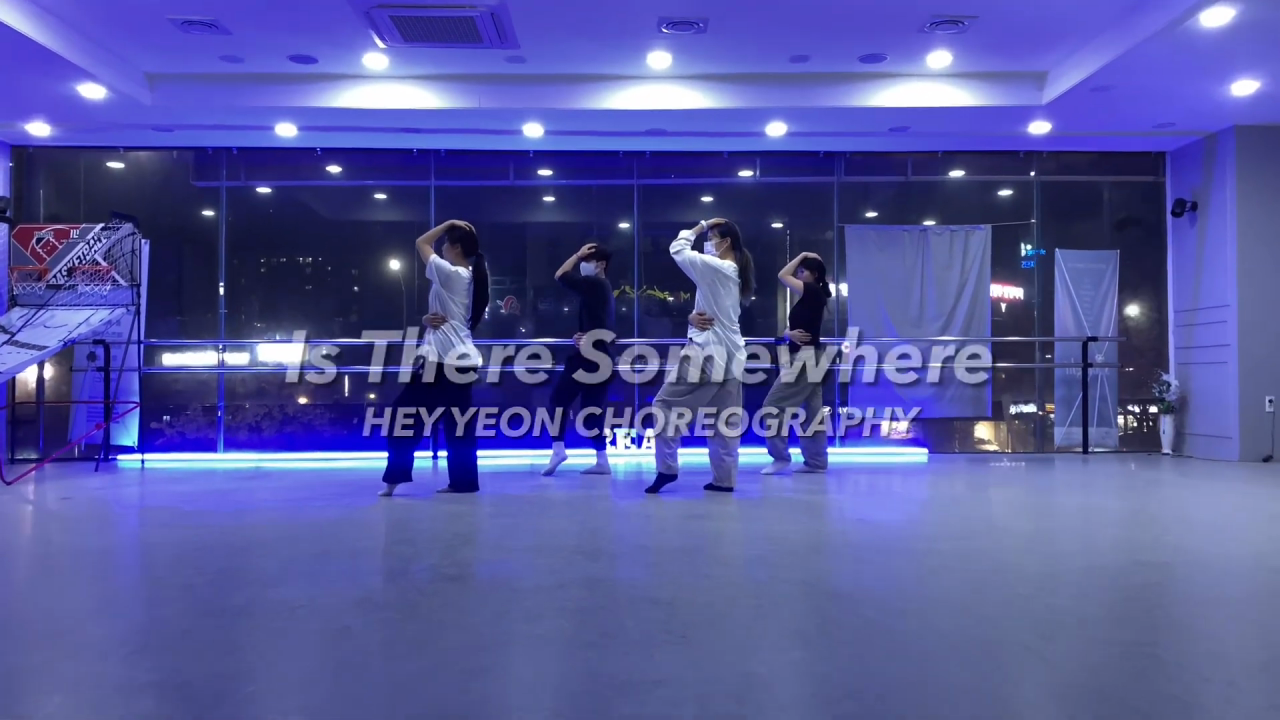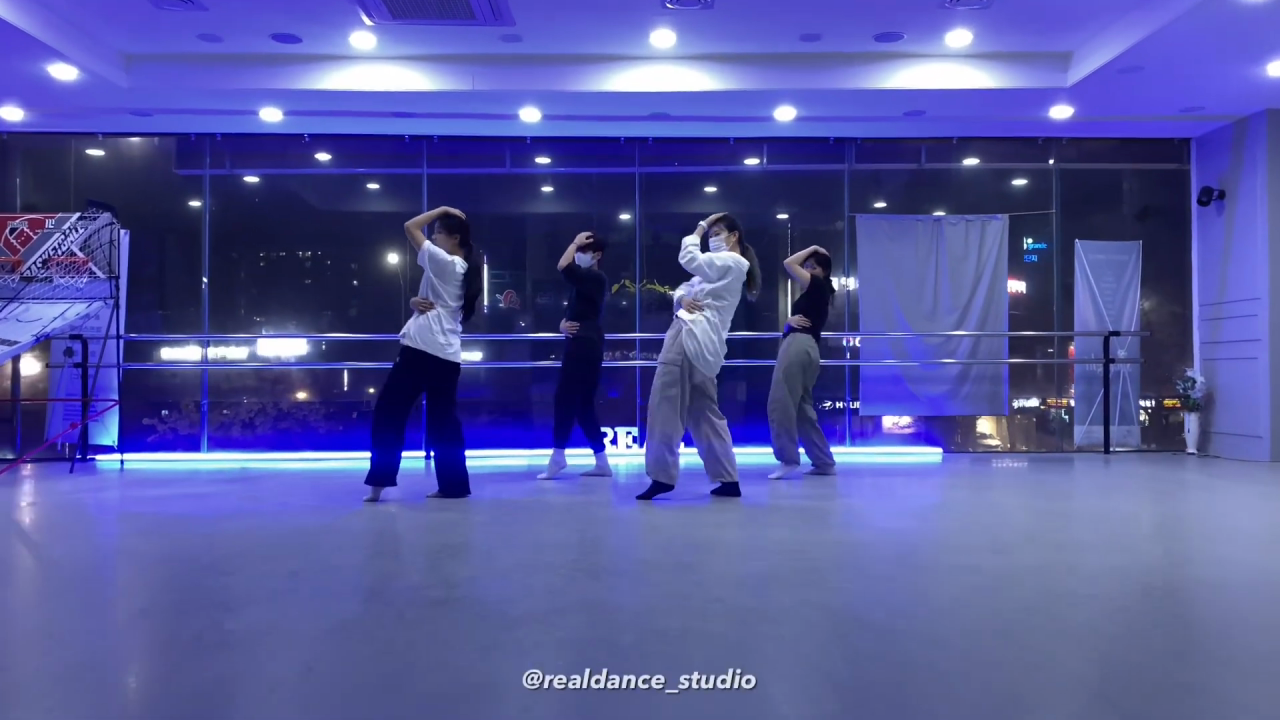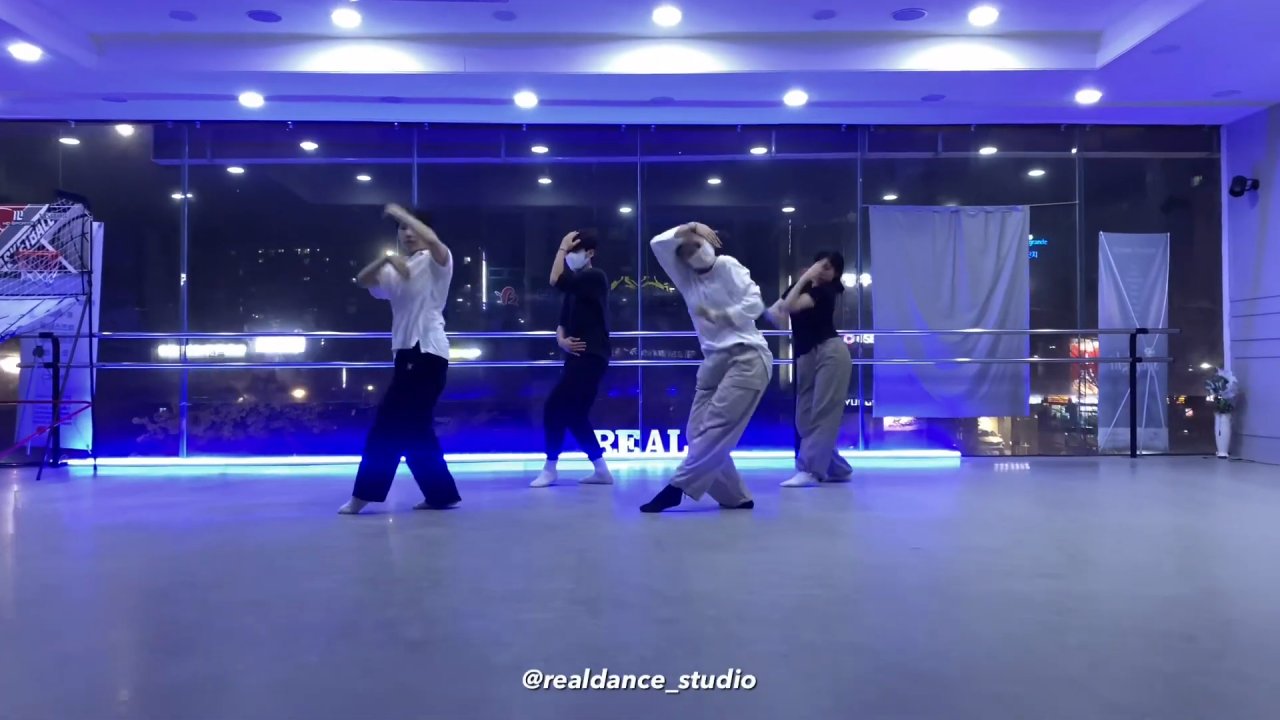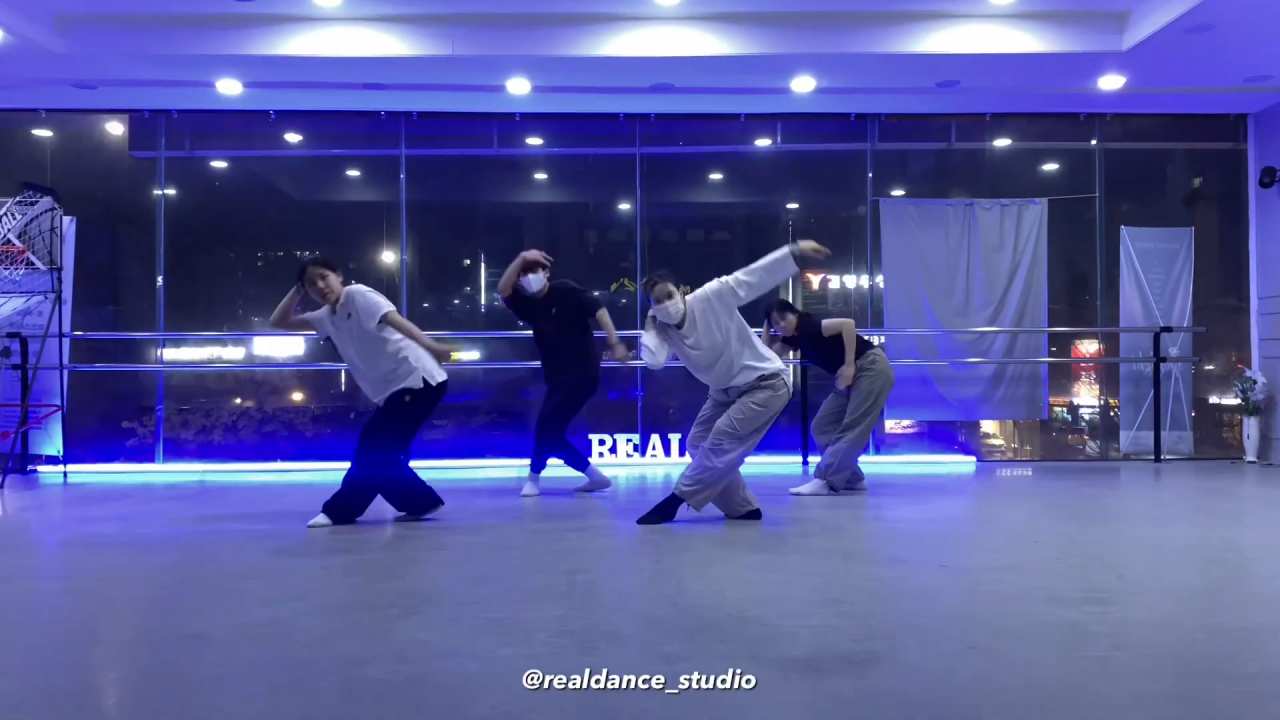
dt=0.5s
person 1, frame 1
left shoulder: (449, 274)
right shoulder: (471, 279)
left elbow: (421, 243)
left wrist: (449, 224)
right wrist: (428, 319)
left hip: (441, 359)
right hip: (464, 359)
right knee: (458, 423)
left ankle: (395, 477)
right ankle: (463, 481)
person 1, frame 2
left shoulder: (443, 262)
right shoulder: (462, 270)
left elbow: (410, 227)
left wrist: (443, 210)
right wrist: (416, 302)
left hip: (421, 349)
right hip: (448, 355)
left knee: (389, 410)
right knee: (443, 421)
left ankle: (380, 480)
right ankle: (454, 484)
person 1, frame 3
left shoulder: (438, 260)
right shoulder: (398, 269)
left elbow: (431, 239)
right elbow: (363, 280)
right wrist: (387, 259)
left hip: (425, 351)
right hip: (411, 353)
left knee: (391, 422)
right knee: (414, 429)
right ankle: (441, 494)
person 1, frame 4
left shoulder: (357, 297)
left elbow: (393, 319)
left wrist: (428, 345)
left hip: (421, 380)
right hip: (394, 387)
left knee: (374, 444)
right knee: (379, 449)
right ankle: (421, 501)
person 2, frame 1
left shoulder: (714, 267)
right shoulder: (735, 274)
left elbow: (678, 249)
left wrist: (702, 225)
right wrist: (693, 317)
left hip: (706, 354)
right hip: (729, 355)
left knee: (665, 405)
right knee: (725, 420)
left ankle: (666, 468)
right ankle: (724, 479)
person 2, frame 2
left shoulder: (733, 261)
right shoulder: (719, 265)
left elbow: (688, 259)
right elbow: (688, 288)
left wrist: (700, 229)
right wrist: (682, 298)
left hip: (688, 334)
right hip: (705, 343)
left knee: (663, 407)
right knee: (705, 414)
left ankle: (662, 477)
right ankle: (728, 481)
person 2, frame 3
left shoulder: (728, 266)
right shoulder: (685, 275)
left elbow: (754, 303)
right elbow: (659, 244)
left wrist: (718, 315)
right wrist: (688, 230)
left hip: (747, 358)
right hip: (714, 360)
left knee: (717, 430)
right knee: (698, 432)
left ankle: (677, 488)
right ankle: (736, 496)
person 2, frame 4
left shoulder: (710, 299)
right shoulder: (660, 335)
left elbow: (756, 275)
right elbow: (653, 360)
right wrist: (652, 328)
left hip: (766, 385)
right hip: (724, 391)
left knee: (720, 443)
right knee: (698, 444)
left ankle: (676, 500)
right ankle: (743, 506)
person 3, frame 1
left shoulder: (594, 284)
right shoulder: (602, 289)
left elbow: (560, 275)
left wrist: (577, 254)
right wrist: (578, 337)
left hip: (588, 355)
left knee: (559, 398)
right knee: (592, 408)
left ankle: (558, 448)
right ankle: (602, 461)
person 3, frame 2
left shoulder: (596, 278)
right shoulder: (582, 282)
left elbow: (563, 266)
right elbow: (569, 315)
left wrist: (575, 242)
right wrist: (564, 326)
left hip: (584, 345)
right hip: (583, 346)
left knee: (565, 399)
right knee: (583, 406)
left ankle: (558, 457)
right ankle: (602, 463)
person 3, frame 3
left shoulder: (595, 277)
right shoulder: (575, 286)
left elbow: (555, 280)
right elbow: (563, 322)
left wrist: (562, 247)
right wrist: (561, 340)
left hip: (590, 356)
right hip: (580, 357)
left knee: (555, 407)
right knee: (576, 416)
left ankle: (550, 468)
right ankle: (601, 470)
person 3, frame 4
left shoulder: (565, 291)
right shoulder: (527, 305)
left elbow: (598, 310)
right elbow: (504, 290)
left wrist: (614, 342)
left hip: (581, 375)
right hip: (556, 379)
left knee: (547, 423)
right knee: (551, 434)
left ankle: (533, 478)
right ankle: (594, 476)
person 4, frame 1
left shoulder: (814, 292)
right shoulder: (808, 299)
left elbow: (782, 275)
right elbow: (789, 328)
left wrist: (802, 255)
right wrist: (790, 334)
left hip: (804, 358)
left knee: (773, 405)
right knee: (811, 412)
left ankle: (780, 458)
right ankle: (816, 461)
person 4, frame 2
left shoulder: (819, 286)
right shoulder: (814, 294)
left elbow: (788, 263)
right elbow: (794, 322)
left wrist: (812, 249)
right wrist: (790, 320)
left hip: (797, 345)
right hip: (807, 348)
left knee: (780, 405)
right knee: (802, 408)
left ankle: (788, 460)
right ankle: (824, 463)
person 4, frame 3
left shoulder: (825, 292)
right shoulder: (801, 289)
left elbow: (789, 306)
right elbow: (772, 311)
left wrist: (803, 280)
right wrist: (778, 312)
left hip: (830, 353)
right hip: (806, 357)
left knee: (823, 415)
right knee: (805, 418)
left ankle: (810, 471)
right ankle: (838, 470)
person 4, frame 4
left shoulder: (809, 327)
right shoulder: (796, 339)
left elbow: (847, 325)
left wrist: (848, 365)
right wrist: (768, 329)
left hip: (871, 368)
right hip: (850, 375)
left knee: (852, 428)
right knee: (822, 427)
left ankle: (825, 480)
